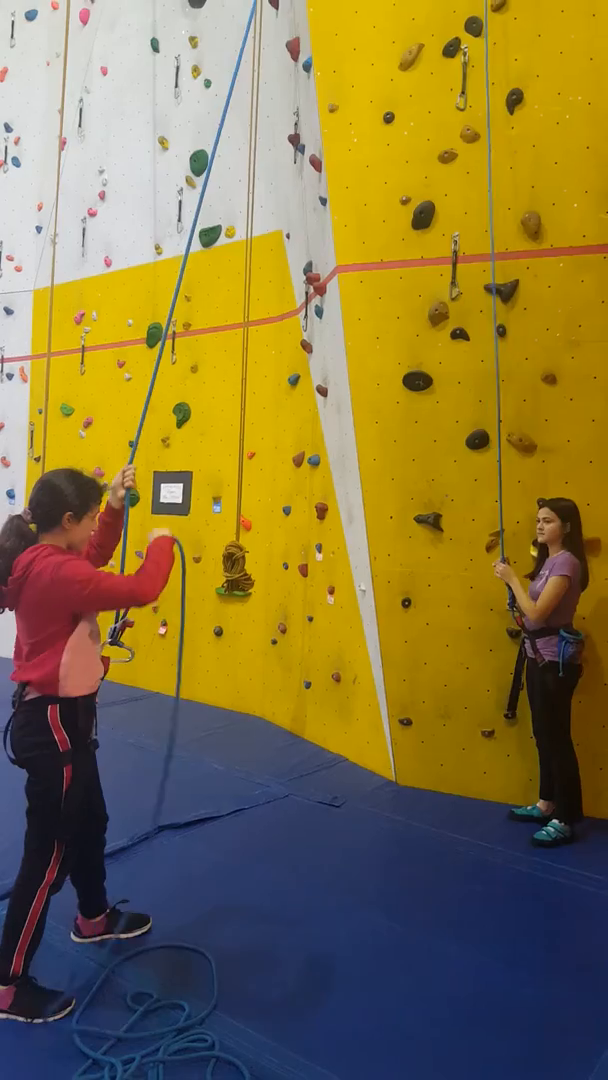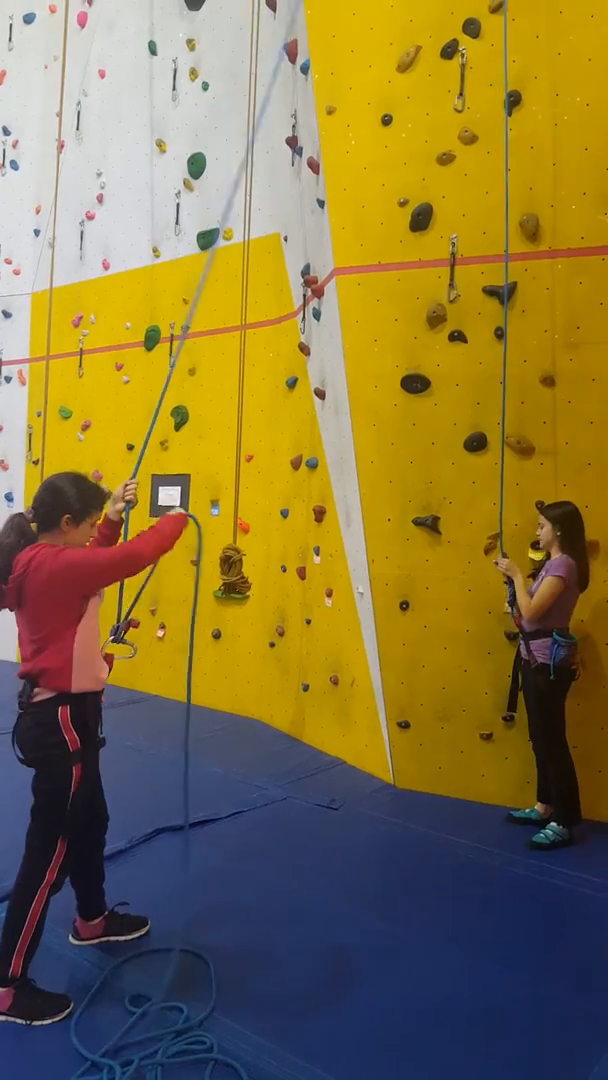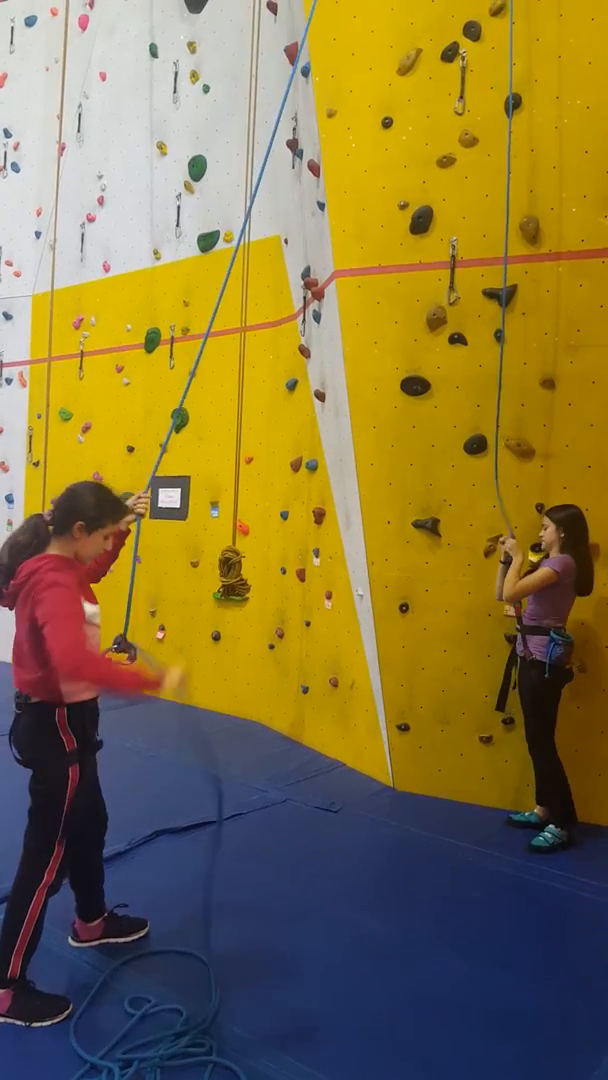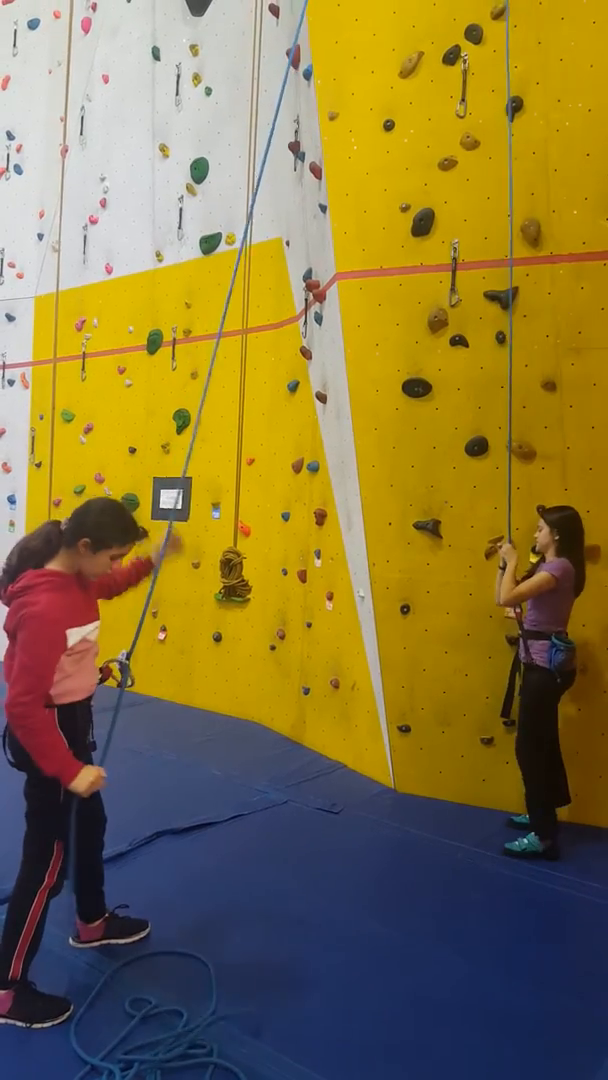
dt=0.3s
person 1, frame 1
right shoulder: (54, 572)
left elbow: (95, 557)
right elbow: (138, 591)
left wrist: (116, 503)
right wrist: (162, 544)
left hip: (65, 717)
right hip: (51, 724)
left knee: (90, 822)
right knee: (48, 852)
left ankle: (94, 917)
person 1, frame 2
right shoulder: (52, 567)
left elbow: (92, 560)
right elbow: (129, 557)
left wrist: (113, 514)
right wrist: (173, 521)
left hip: (59, 714)
right hip: (60, 722)
left knee: (89, 821)
right knee: (49, 849)
left ankle: (93, 919)
person 1, frame 3
left shoulder: (50, 568)
right shoulder: (53, 586)
left elbow: (92, 568)
right elbow: (74, 663)
left wrist: (123, 525)
right wrist: (150, 681)
left hip: (62, 721)
right hip: (55, 726)
left knee: (88, 822)
right knee: (47, 854)
left ankle: (92, 921)
person 1, frame 4
left shoulder: (74, 577)
right shoulder: (43, 608)
left elbow: (108, 584)
left wrist: (152, 562)
right wrist: (68, 769)
left hip: (70, 723)
right hip: (48, 734)
left knee: (89, 826)
right knee: (47, 857)
left ankle: (93, 921)
person 2, frame 1
left shoulder: (566, 562)
right shoulder: (548, 560)
left elbow: (537, 613)
right elbow: (530, 611)
left wrist: (512, 579)
right wrist: (512, 582)
left hip: (556, 660)
right hip: (538, 657)
left knee: (556, 738)
right knee: (543, 736)
left ankle: (565, 820)
right ankle: (547, 805)
person 2, frame 2
left shoulder: (563, 565)
right shoulder: (553, 564)
left elbow: (530, 612)
right elbow: (525, 612)
left wrist: (517, 575)
right wrist: (511, 576)
left hip: (549, 661)
right hip: (537, 659)
left knee: (552, 741)
right knee: (540, 738)
left ankle: (564, 823)
right ankle: (545, 807)
person 2, frame 3
left shoulder: (562, 564)
right shoulder: (551, 564)
left elbow: (510, 592)
right elbow: (504, 594)
left wrist: (518, 557)
right wrist: (507, 560)
left hip: (545, 660)
right hip: (535, 658)
left knee: (541, 742)
right knee: (538, 739)
left ankle: (562, 824)
right ankle: (544, 810)
person 2, frame 4
left shoulder: (559, 567)
right shoulder: (548, 566)
left elbow: (506, 598)
right elbow: (508, 597)
left wrist: (512, 562)
right wrist: (505, 563)
left hip: (546, 665)
right hip: (541, 662)
left knee: (528, 747)
right knee: (543, 742)
left ankle: (543, 835)
right ankle: (543, 813)
